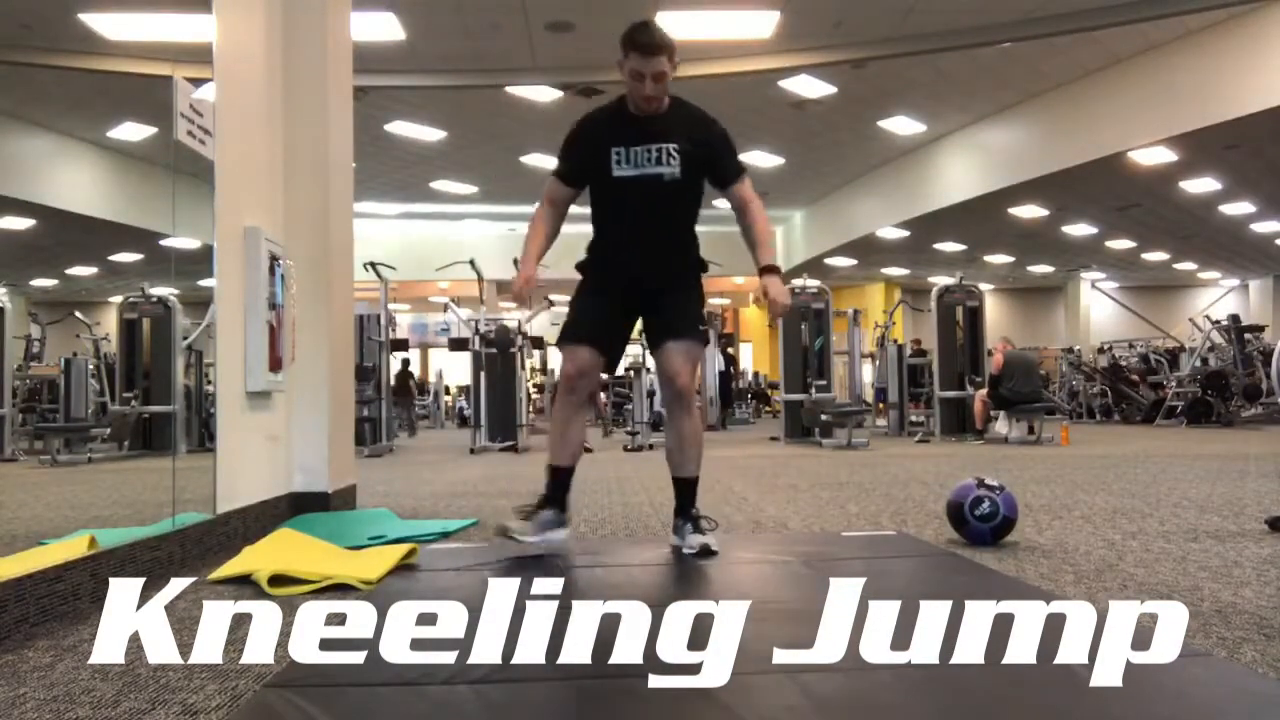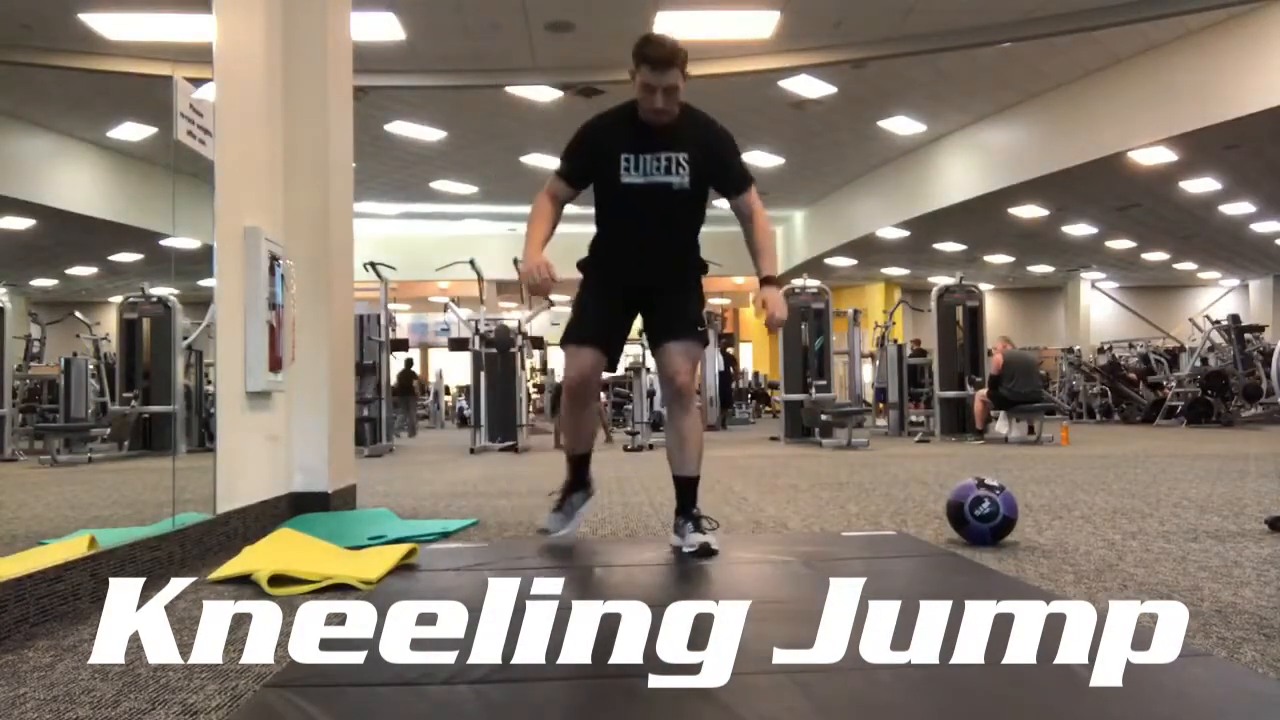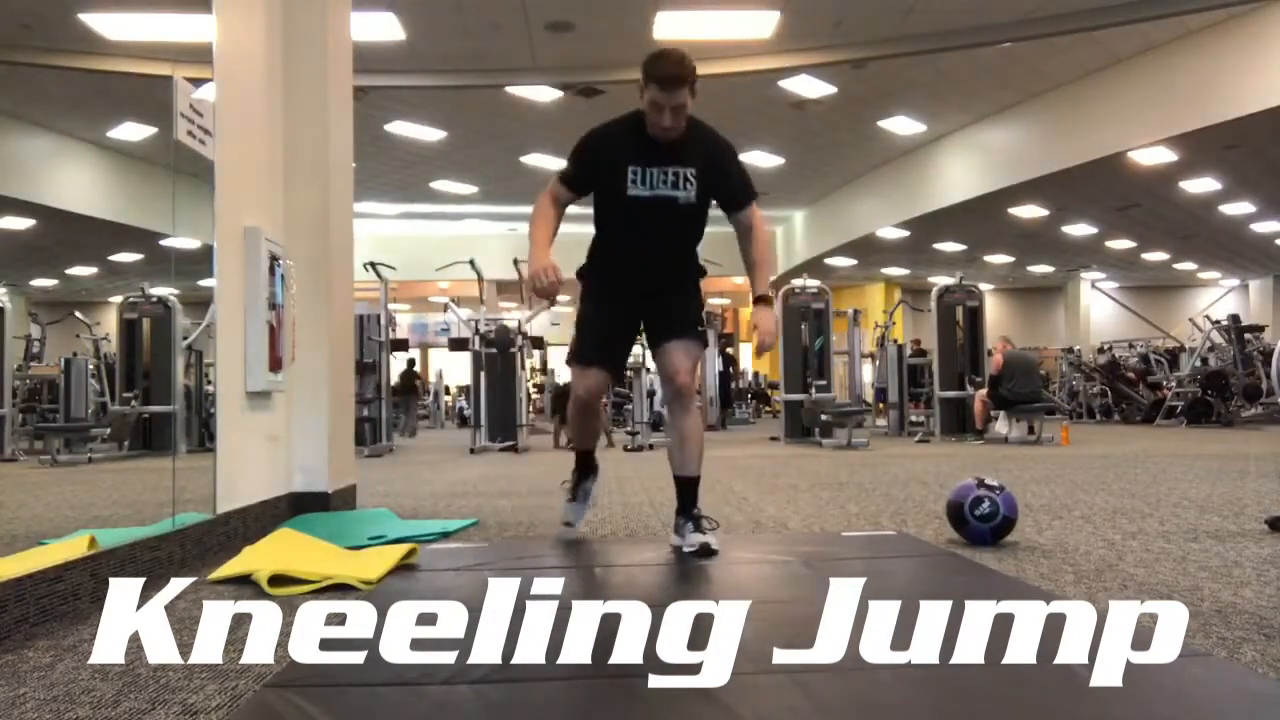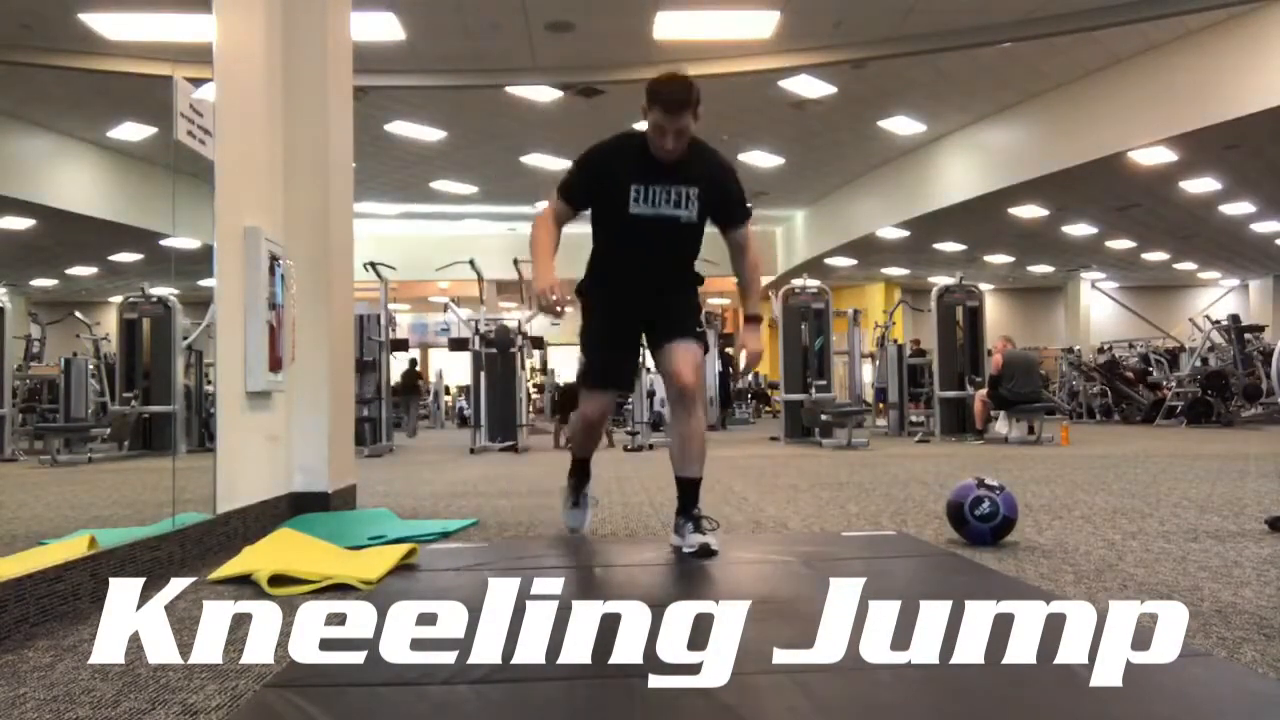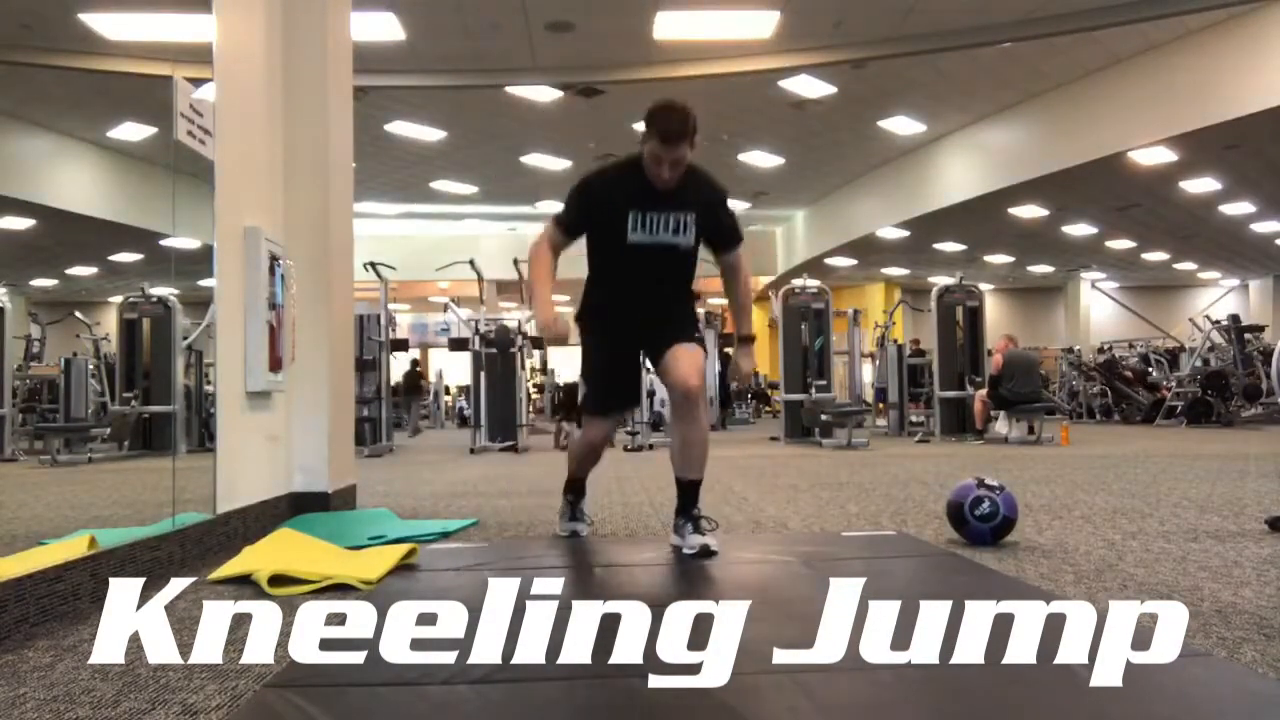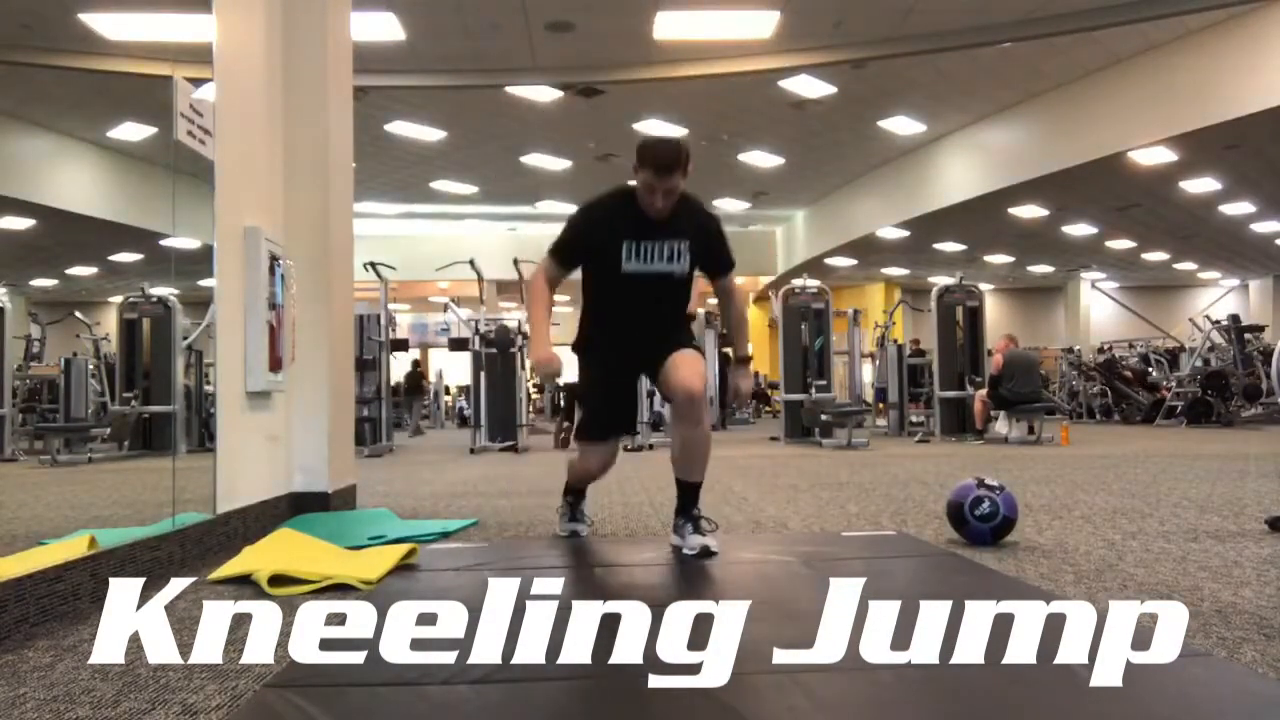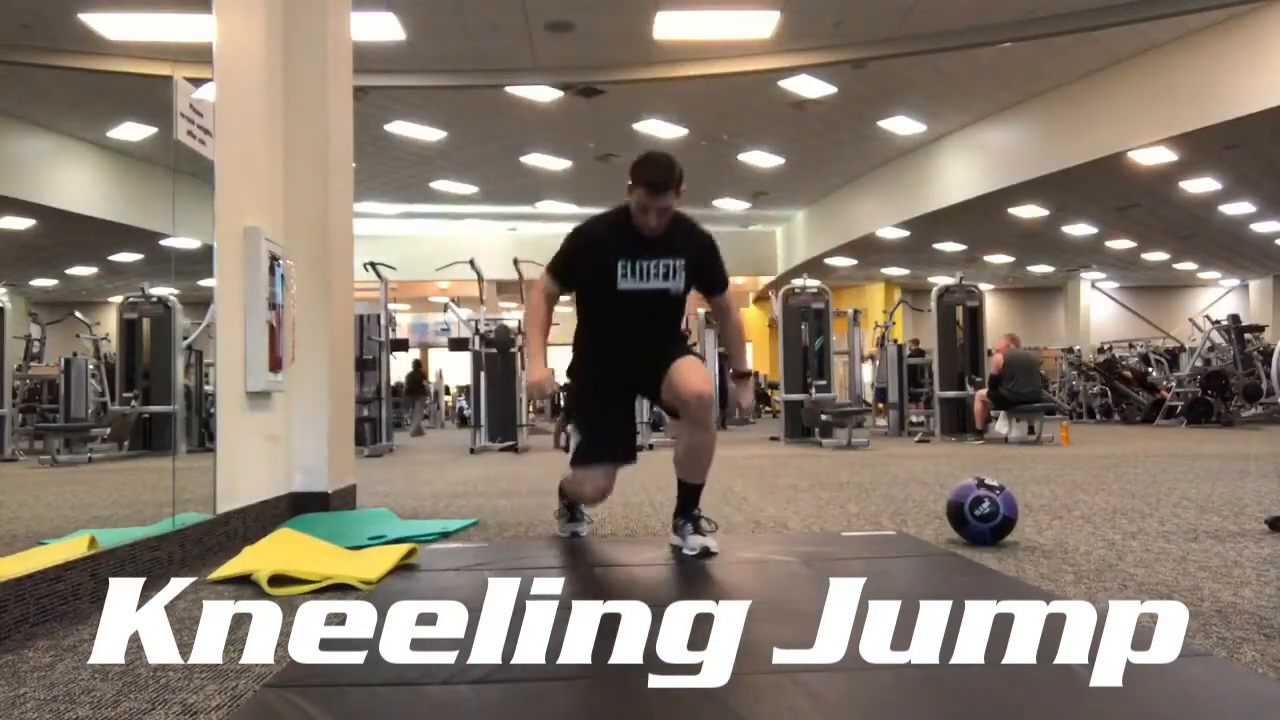
dt=0.1s
person 1, frame 1
left shoulder: (700, 129)
right shoulder: (592, 130)
left elbow: (745, 201)
right elbow: (554, 201)
left wrist: (768, 270)
right wrist: (529, 262)
left hip: (675, 276)
right hip: (609, 274)
left knee: (679, 386)
right knee: (575, 378)
left ankle: (687, 517)
right ankle: (553, 506)
person 1, frame 2
left shoulder: (709, 138)
right shoulder: (600, 134)
left elbow: (750, 210)
right elbow: (551, 197)
left wrist: (768, 282)
right wrist: (534, 251)
left hip: (676, 278)
right hip: (610, 275)
left knee: (680, 384)
right knee: (579, 377)
left ankle: (687, 516)
right ankle: (577, 484)
person 1, frame 3
left shoulder: (713, 151)
right shoulder: (605, 143)
left elbow: (750, 225)
right elbow: (552, 199)
left wrist: (762, 300)
right wrist: (539, 253)
left hip: (676, 283)
right hip: (610, 281)
left knee: (680, 384)
right knee: (587, 390)
left ankle: (687, 515)
right ankle: (584, 472)
person 1, frame 4
left shoulder: (714, 171)
right shoulder: (606, 159)
left elbow: (741, 246)
right elbow: (551, 217)
left wrist: (753, 320)
right wrist: (543, 270)
left hip: (674, 294)
right hip: (611, 292)
left knee: (686, 384)
right knee: (595, 409)
left ankle: (687, 515)
right ankle: (579, 479)
person 1, frame 5
left shoulder: (707, 196)
right shoulder: (603, 187)
left elbow: (733, 266)
right elbow: (548, 244)
left wrist: (744, 341)
right wrist: (543, 303)
left hip: (671, 311)
right hip: (609, 317)
left knee: (690, 386)
right knee: (597, 433)
left ankle: (687, 516)
right ankle: (573, 494)
person 1, frame 6
left shoulder: (701, 223)
right shoulder: (598, 218)
left elbow: (726, 292)
right elbow: (545, 276)
left wrist: (742, 361)
right wrist: (540, 339)
left hip: (668, 333)
right hip: (607, 340)
left knee: (692, 390)
right knee: (594, 461)
left ankle: (687, 517)
right ankle: (572, 496)
person 1, frame 7
left shoulder: (695, 242)
right shoulder: (593, 238)
left elbow: (723, 308)
right elbow: (543, 293)
left wrist: (741, 377)
right wrist: (537, 362)
left hip: (663, 350)
right hip: (601, 362)
left knee: (699, 393)
right knee: (593, 488)
left ankle: (686, 517)
right ankle: (569, 498)
